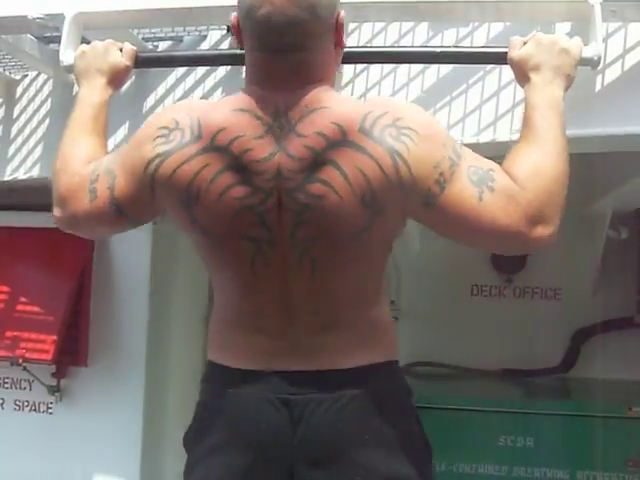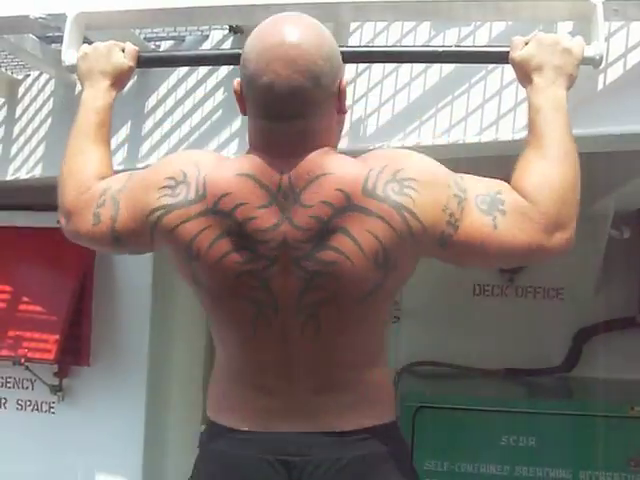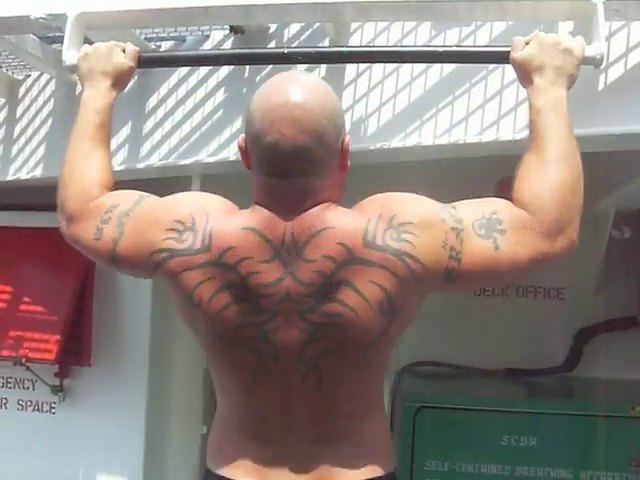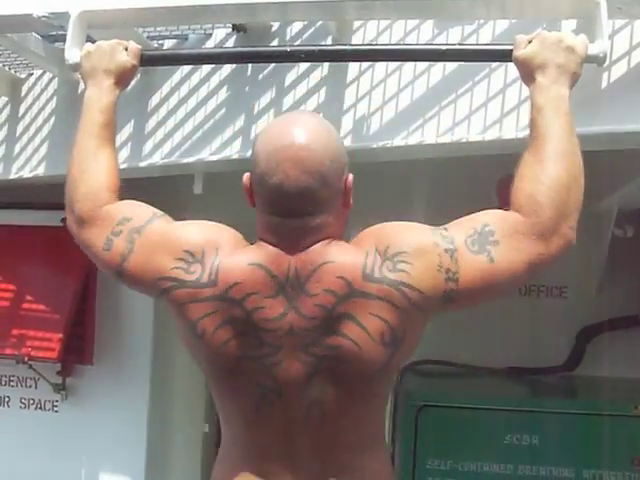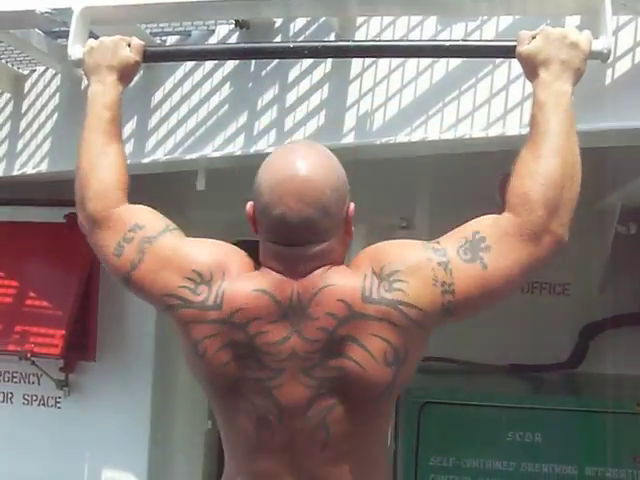
dt=0.1s
person 1, frame 1
left shoulder: (180, 133)
right shoulder: (388, 132)
left elbow: (71, 205)
right elbow: (533, 219)
left wrist: (95, 82)
right wrist: (546, 82)
left hip: (237, 405)
right hip: (358, 409)
person 1, frame 2
left shoulder: (189, 189)
right shoulder: (391, 190)
left elbow: (77, 210)
right elbow: (549, 224)
left wrist: (98, 88)
right wrist: (549, 87)
person 1, frame 3
left shoulder: (192, 233)
right shoulder: (392, 236)
left elbow: (77, 215)
right elbow: (550, 228)
left wrist: (99, 87)
right wrist: (549, 87)
person 1, frame 4
left shoulder: (205, 275)
right shoulder: (392, 277)
left elbow: (89, 213)
right elbow: (550, 225)
left wrist: (101, 87)
right wrist: (551, 85)
person 1, frame 5
left shoulder: (211, 292)
right shoulder: (394, 293)
left elbow: (100, 212)
right elbow: (540, 223)
left wrist: (105, 81)
right wrist: (553, 81)
